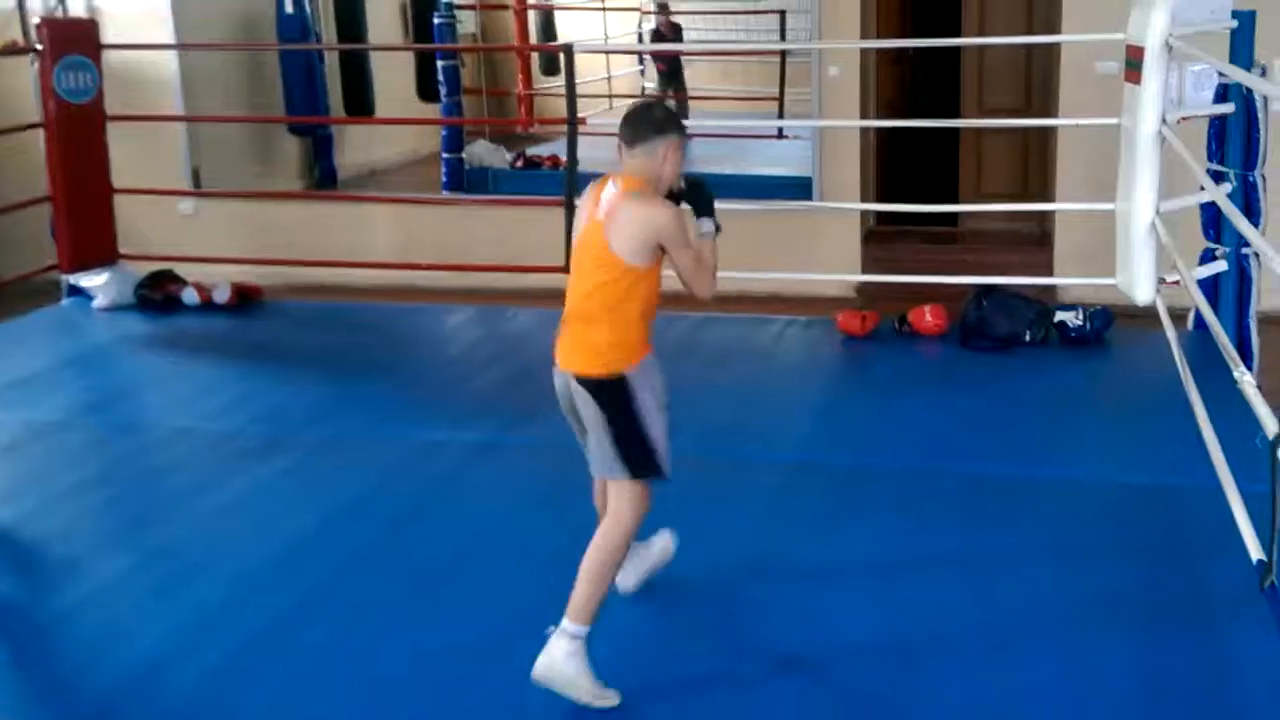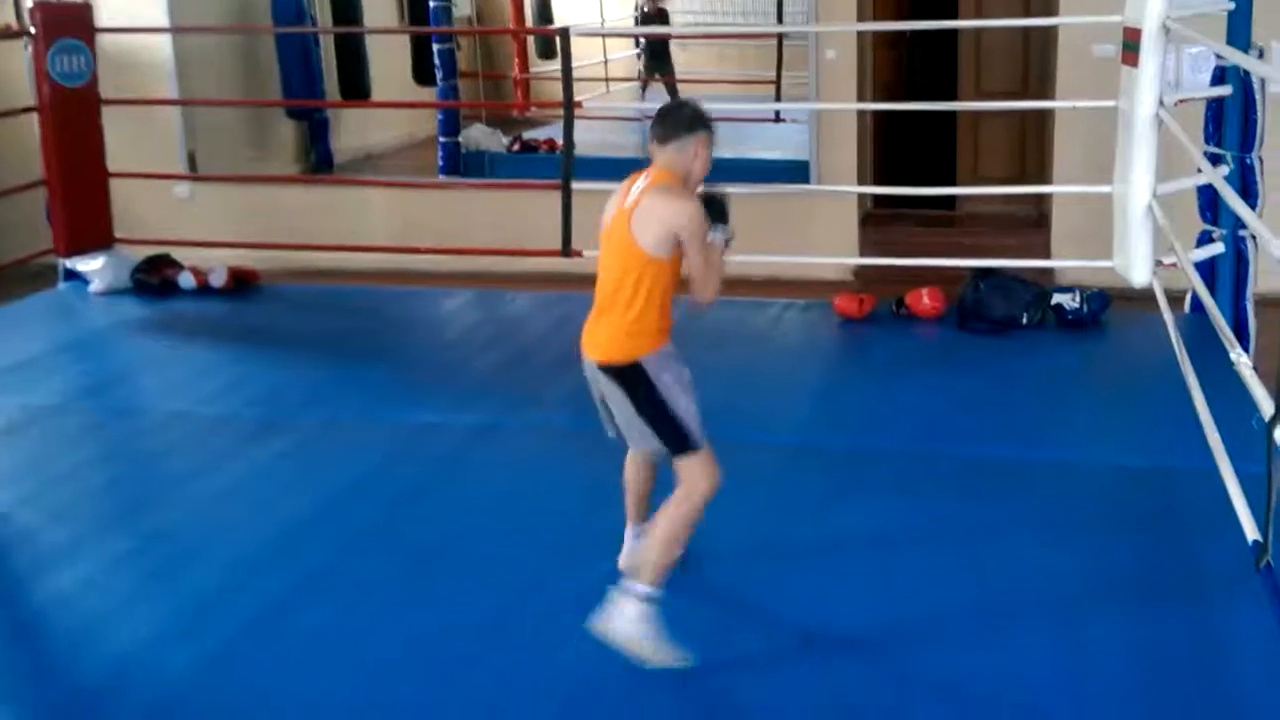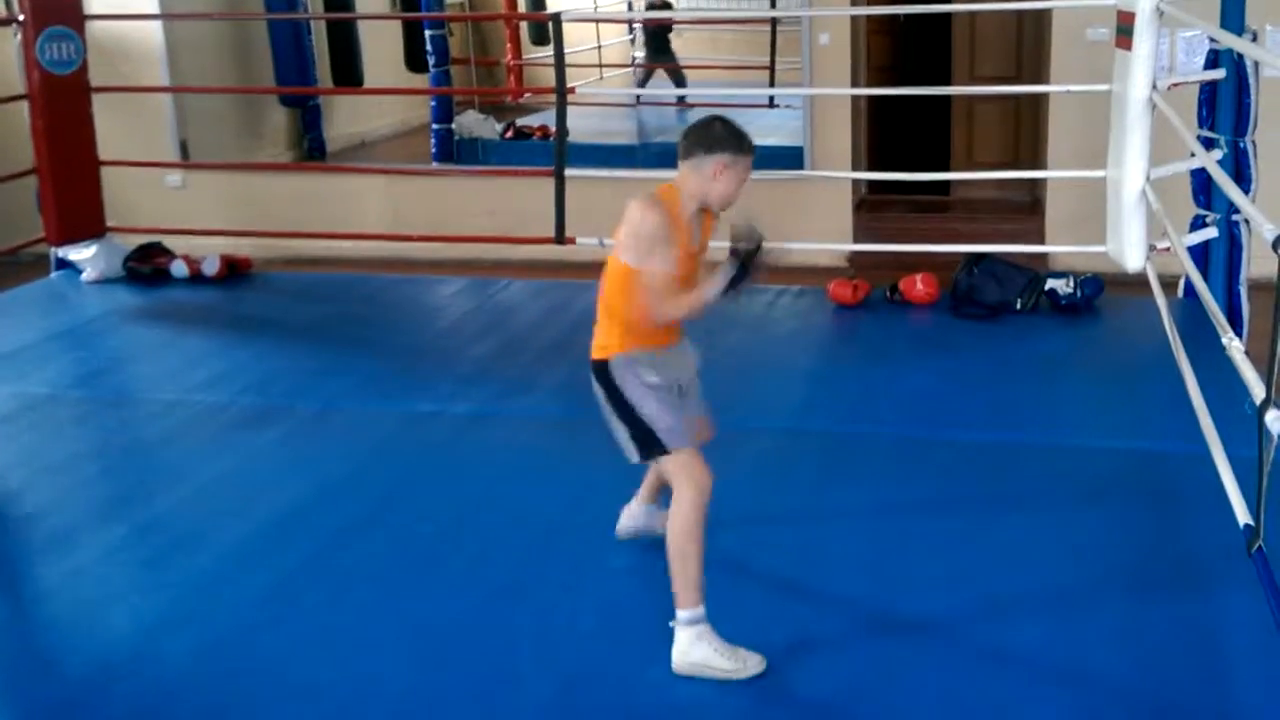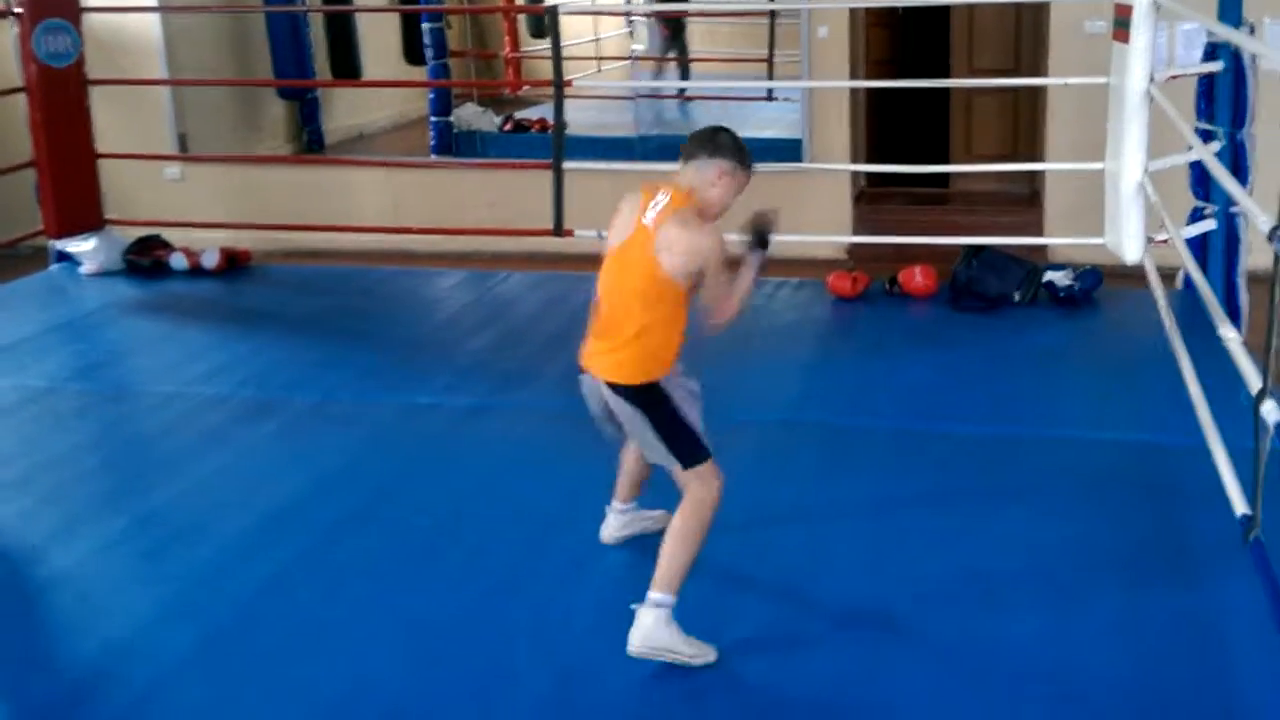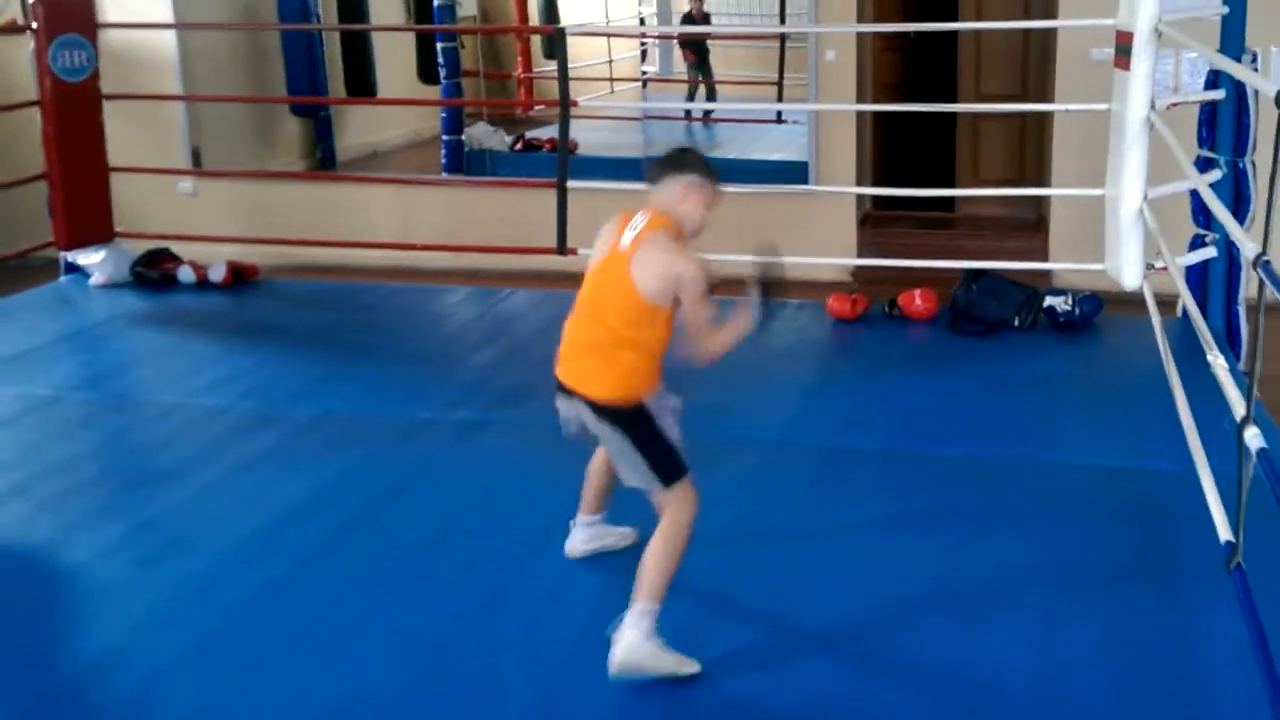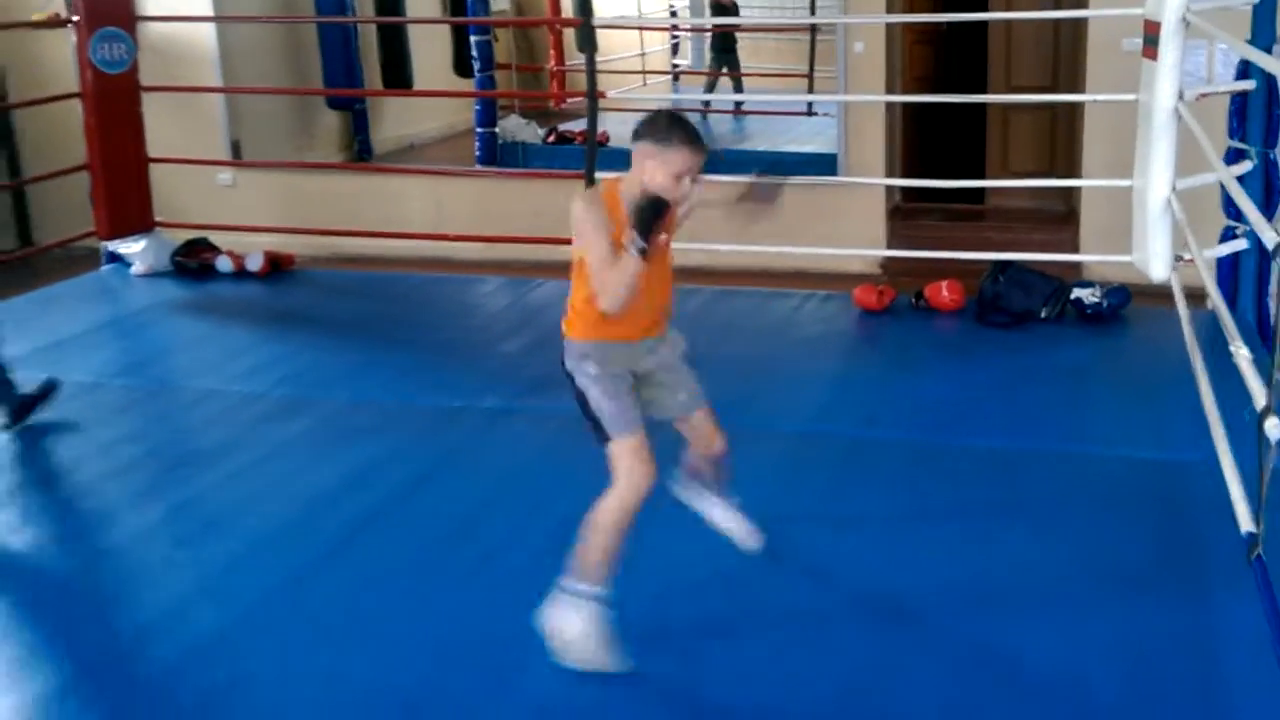
dt=0.3s
person 1, frame 1
left shoulder: (598, 192)
right shoulder: (656, 214)
right elbow: (704, 287)
right wrist: (705, 218)
left hip: (573, 359)
right hip: (615, 366)
left knee: (613, 466)
right knee: (629, 503)
left ankle: (626, 563)
right ankle: (566, 649)
person 1, frame 2
left shoulder: (635, 190)
right shoulder: (683, 209)
right elbow: (705, 292)
right wrist: (718, 232)
left hip: (600, 345)
right hip: (633, 355)
left knee: (643, 442)
right knee: (701, 475)
left ankle: (638, 547)
right ankle: (632, 606)
person 1, frame 3
left shoulder: (701, 216)
right shoulder: (650, 217)
left elbow: (685, 280)
right elbow: (655, 310)
left wrist: (740, 254)
right wrist: (726, 280)
left hip: (665, 349)
right hip: (626, 360)
left knee: (695, 428)
right knee: (693, 481)
left ankle: (641, 512)
right ankle: (692, 638)
person 1, frame 4
left shoulder: (636, 202)
right shoulder: (701, 236)
right elbow: (723, 311)
right wrist: (755, 252)
left hip: (597, 368)
right hip: (641, 373)
left knee: (649, 436)
right knee: (704, 487)
left ankle: (621, 515)
right ankle: (654, 621)
person 1, frame 5
left shoulder: (618, 227)
right shoulder: (683, 263)
right elbow: (708, 346)
right wrist: (754, 306)
left hip: (572, 376)
right hip: (620, 394)
left knee: (616, 444)
right knee: (680, 508)
left ankle: (586, 529)
right ankle: (635, 637)
person 1, frame 6
left shoulder: (666, 204)
right shoulder: (591, 207)
right elbow: (611, 302)
right wrist: (639, 237)
left hip: (653, 342)
right hip: (596, 351)
left knee: (710, 437)
right knee: (636, 478)
left ankle: (699, 489)
right ankle: (578, 603)
